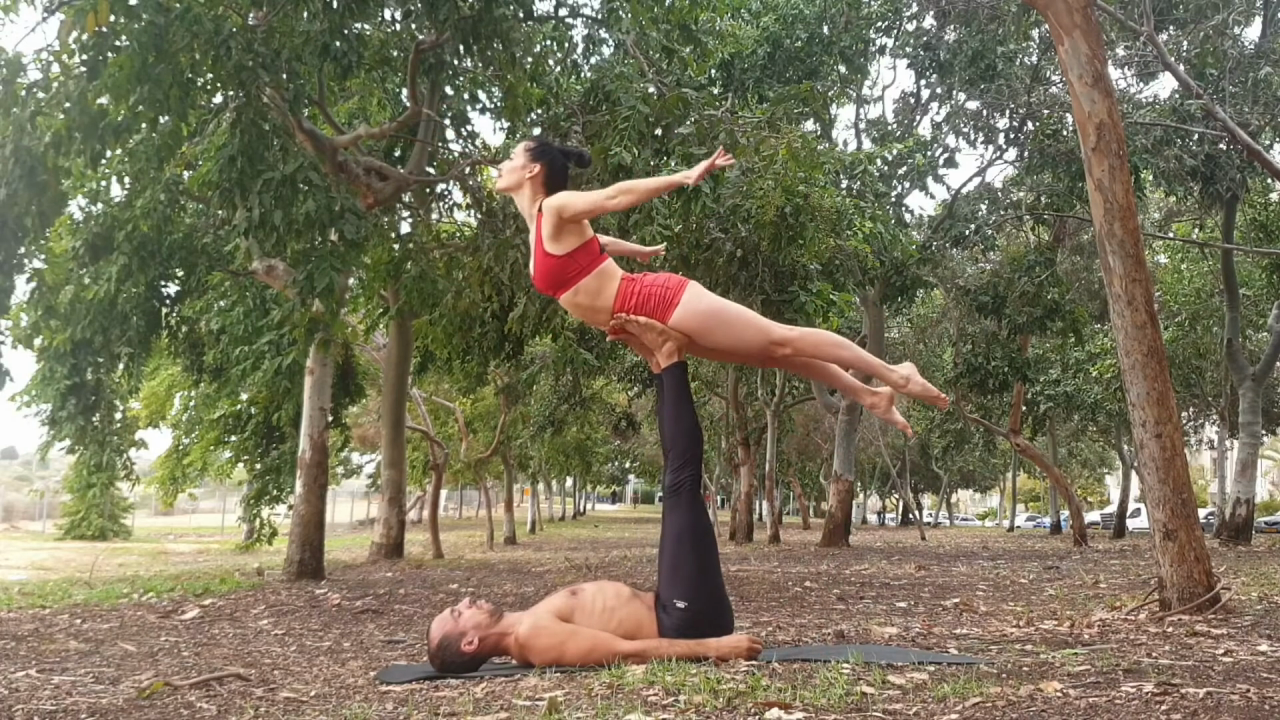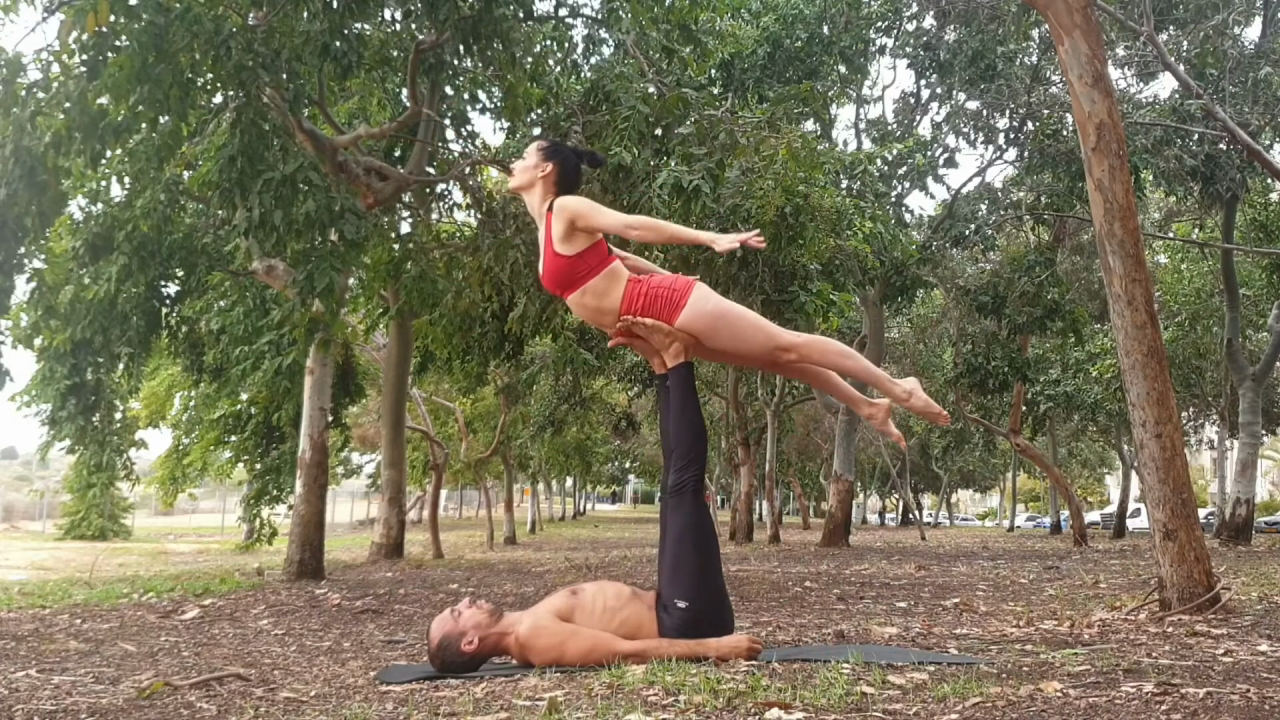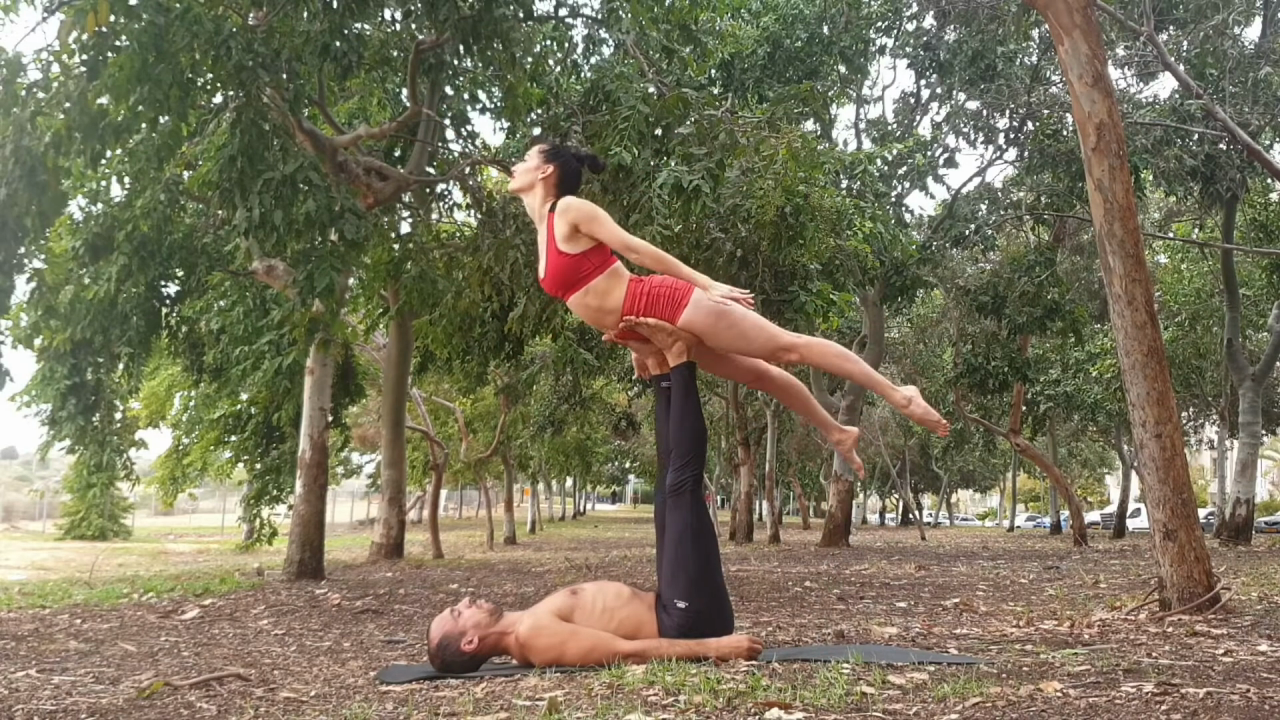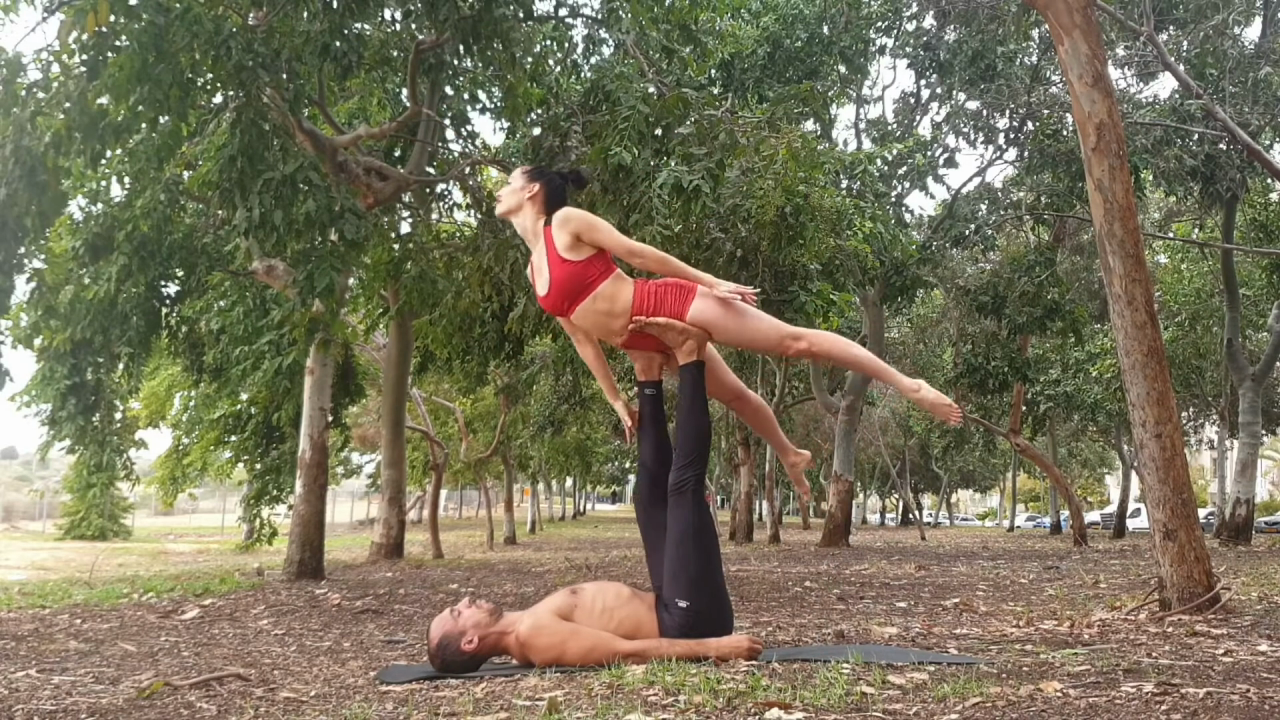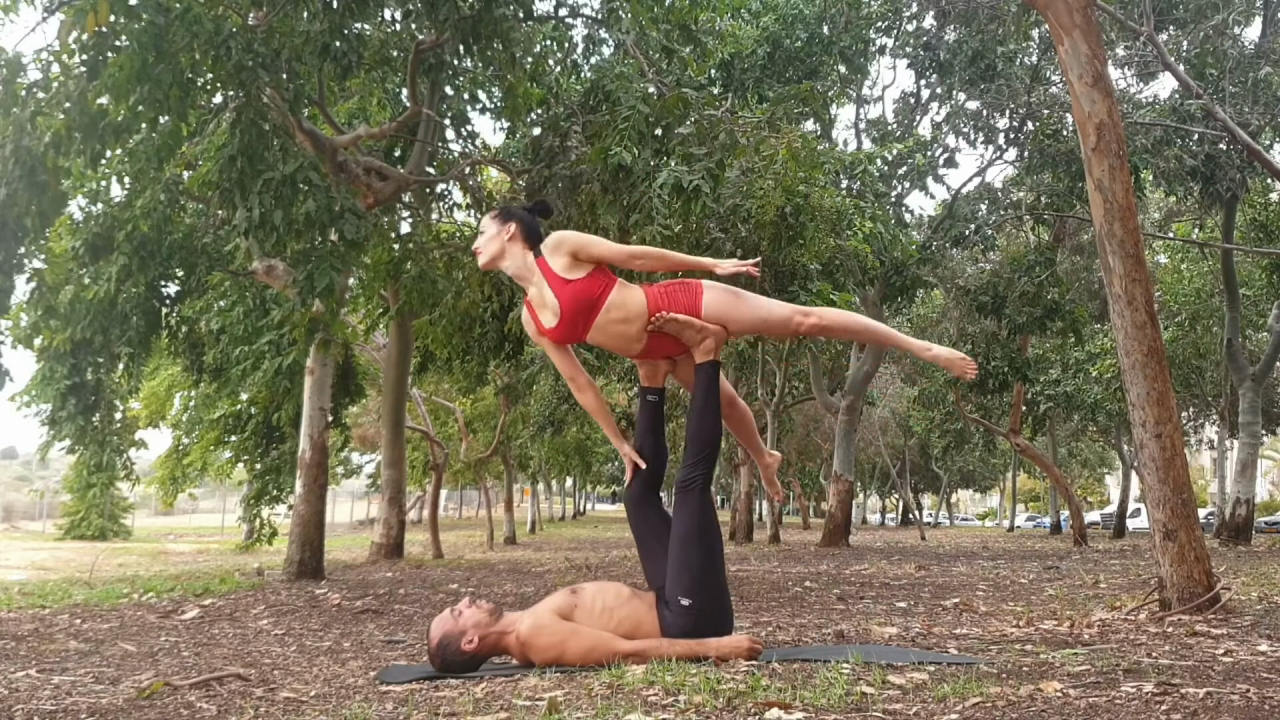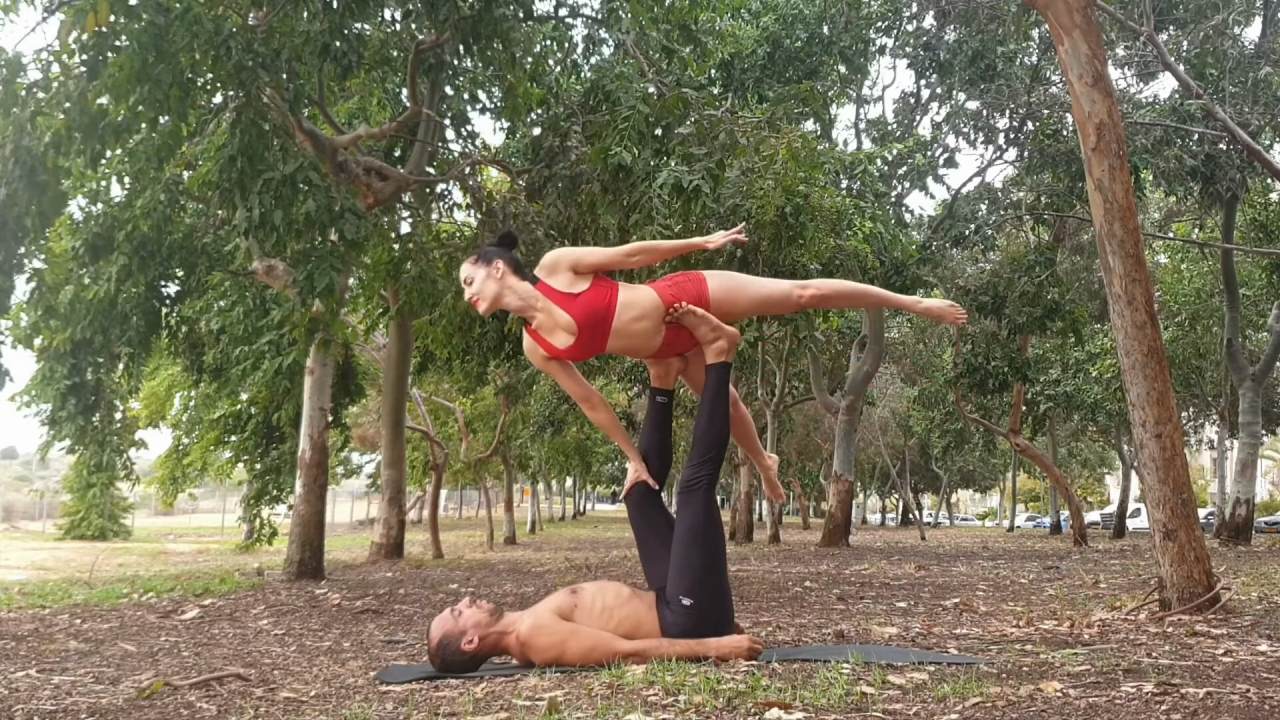
dt=0.3s
person 1, frame 1
left shoulder: (556, 208)
right shoulder: (540, 228)
left elbow: (617, 196)
left wrist: (684, 177)
left hip: (660, 302)
right hip: (648, 321)
left knee: (780, 340)
right knee: (768, 352)
left ankle: (894, 375)
right ankle: (869, 395)
person 1, frame 2
left shoulder: (568, 210)
right shoulder: (548, 228)
left elbow: (636, 226)
left wrist: (712, 239)
left hip: (668, 305)
right hip: (656, 324)
left knee: (785, 346)
right knee: (772, 358)
left ankle: (896, 389)
right ankle: (865, 406)
person 1, frame 3
left shoulder: (569, 209)
right shoulder: (545, 235)
left elbow: (637, 248)
left wrist: (707, 284)
right wrist: (634, 347)
left hip: (668, 304)
left knee: (785, 346)
right knee: (755, 372)
left ankle: (898, 395)
right ankle: (836, 431)
person 1, frame 4
left shoulder: (566, 221)
right shoulder: (535, 273)
left elbow: (636, 252)
right elbow: (582, 335)
left wrist: (711, 282)
right wrist: (615, 399)
left hip: (675, 305)
right hip: (653, 343)
left knee: (795, 341)
right knee: (731, 393)
left ankle: (907, 385)
right ankle: (788, 454)
person 1, frame 5
left shoulder: (560, 247)
right shoulder: (532, 318)
left elbow: (638, 255)
right elbow: (579, 382)
left wrist: (712, 264)
right wrist: (619, 443)
left hip: (684, 305)
right hip: (667, 348)
left knee: (803, 319)
right knee: (725, 403)
left ankle: (919, 347)
right ankle: (764, 459)
person 1, frame 6
left shoulder: (555, 265)
right shoulder: (535, 347)
left elbow: (631, 254)
right elbow: (591, 402)
left wrist: (704, 241)
right wrist: (634, 458)
left hip: (689, 299)
right hip: (675, 346)
left knee: (804, 293)
right knee: (723, 402)
left ankle: (914, 303)
right ankle: (763, 464)
person 2, frame 1
left shoulder: (530, 624)
right shoulder: (530, 636)
right elbow: (628, 652)
right wrist: (712, 647)
left hip: (675, 614)
right hip: (688, 622)
right knee: (682, 485)
left ankle: (663, 363)
right ankle: (668, 358)
person 2, frame 2
left shoulder: (530, 625)
right shoulder: (530, 636)
right elbow: (627, 652)
right wrist: (712, 647)
left hip: (676, 616)
right hip: (689, 624)
right knee: (684, 487)
left ankle: (666, 363)
right ankle: (675, 358)
person 2, frame 3
left shoulder: (530, 624)
right shoulder: (531, 635)
right elbow: (627, 653)
right wrist: (712, 647)
left hip: (675, 615)
right hip: (688, 624)
right knee: (682, 486)
left ankle: (665, 365)
right ankle: (676, 358)
person 2, frame 4
left shoulder: (530, 625)
right shoulder: (531, 635)
right elbow: (628, 652)
right wrist: (712, 647)
left hip: (677, 614)
right hip: (690, 623)
left knee: (651, 492)
right knee: (684, 487)
left ankle: (649, 373)
right ankle: (688, 356)
person 2, frame 5
left shoulder: (529, 624)
right shoulder: (532, 634)
right elbow: (628, 652)
right wrist: (712, 647)
left hip: (673, 610)
right hip: (689, 623)
left knee: (640, 495)
right knee: (691, 484)
left ankle: (652, 381)
right ankle: (704, 356)
person 2, frame 6
left shoulder: (529, 626)
right shoulder: (532, 634)
right elbow: (628, 653)
right wrist: (715, 646)
left hip: (678, 611)
right hip: (689, 623)
left knee: (640, 491)
right knee: (696, 483)
left ankle: (663, 380)
right ankle: (716, 357)
